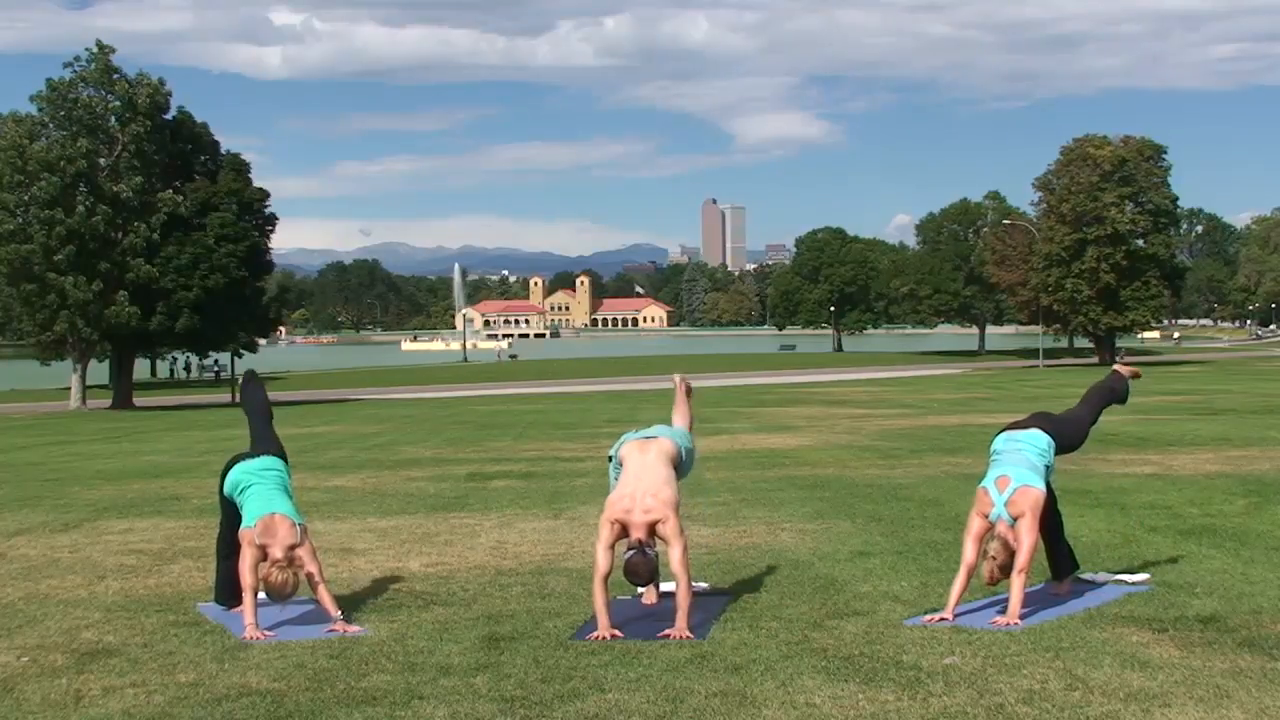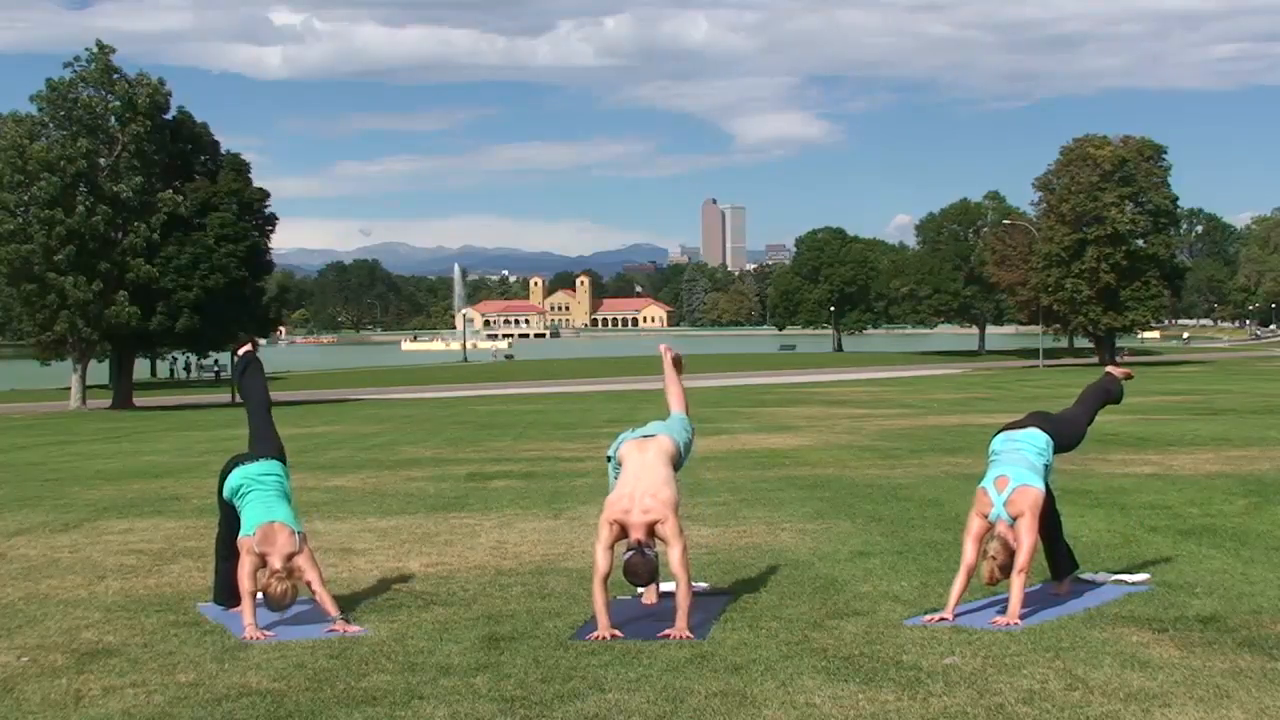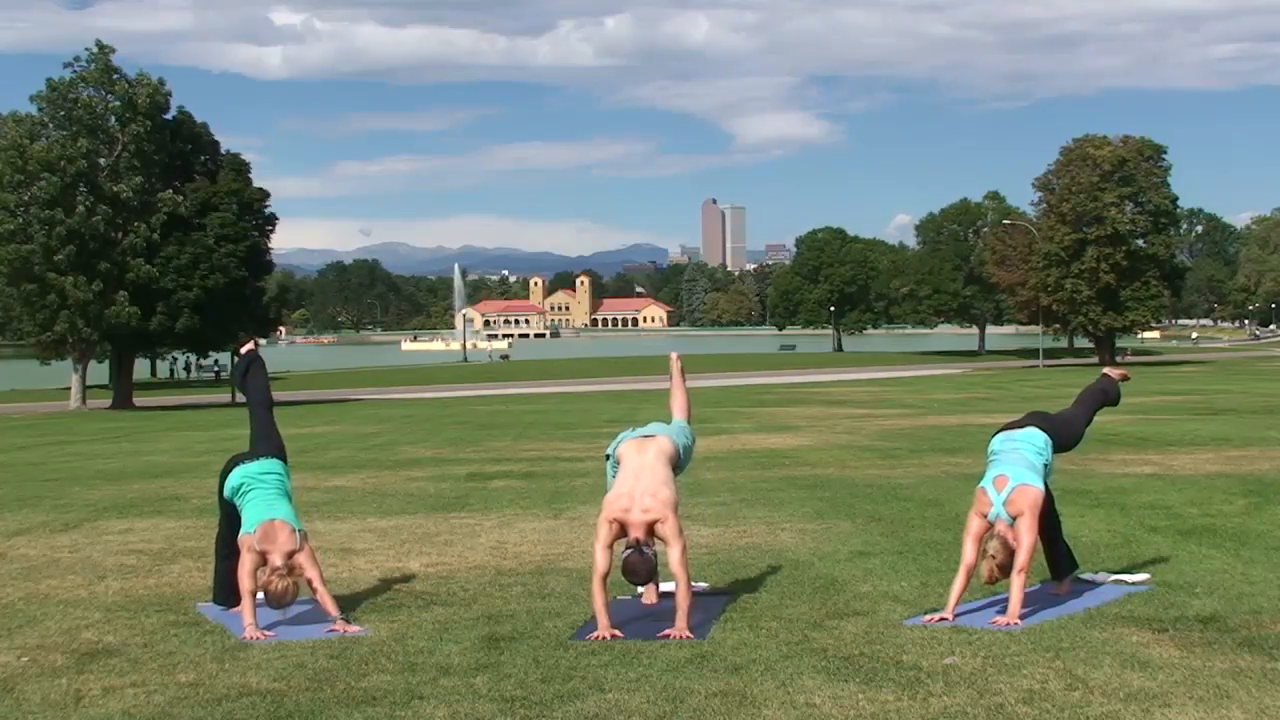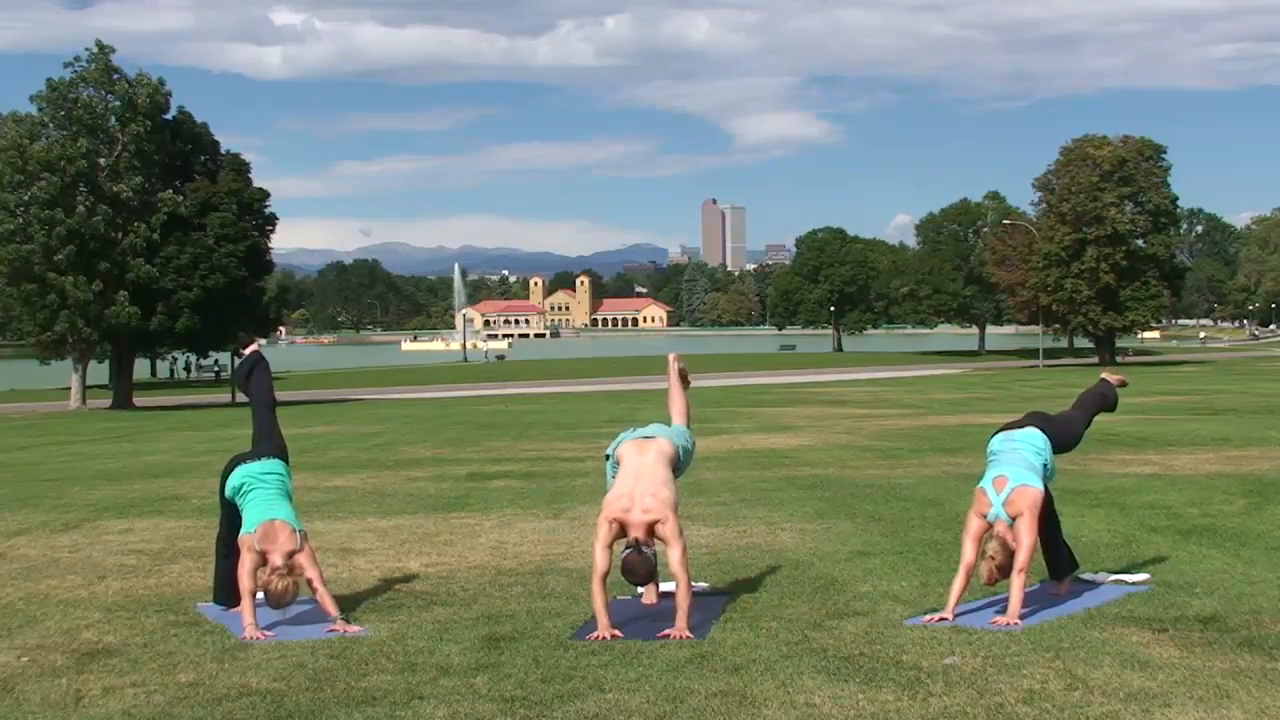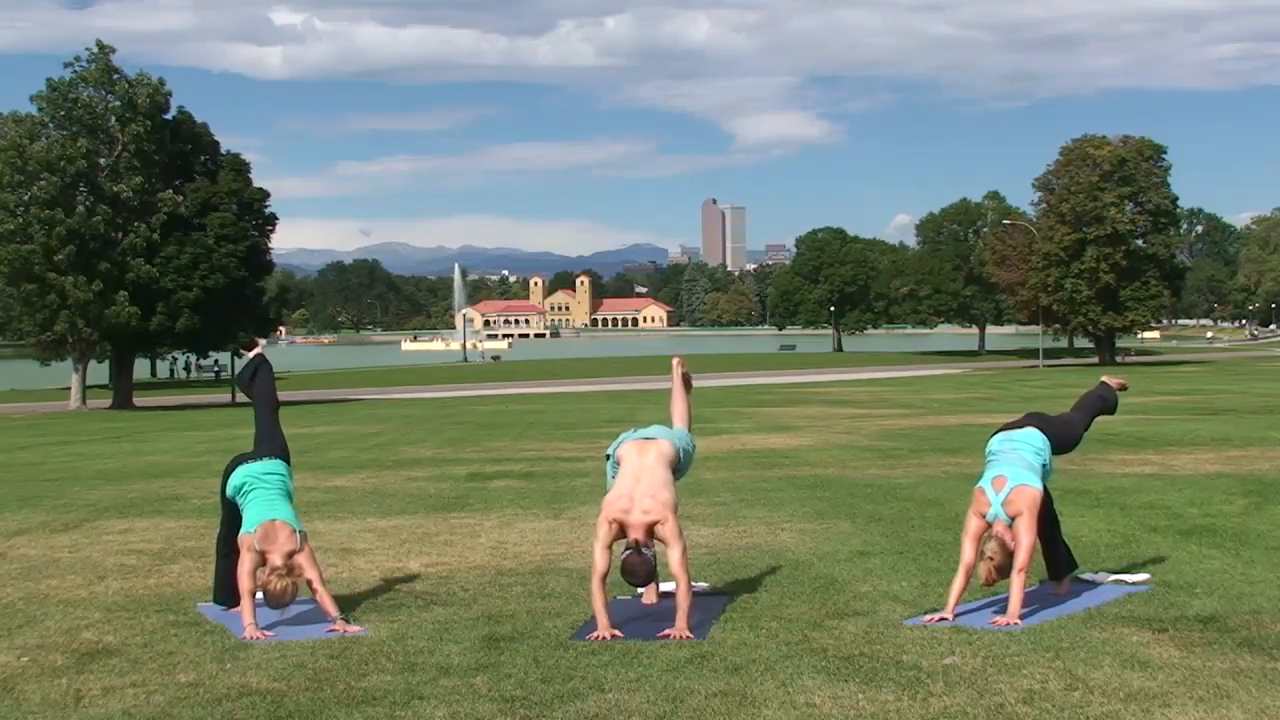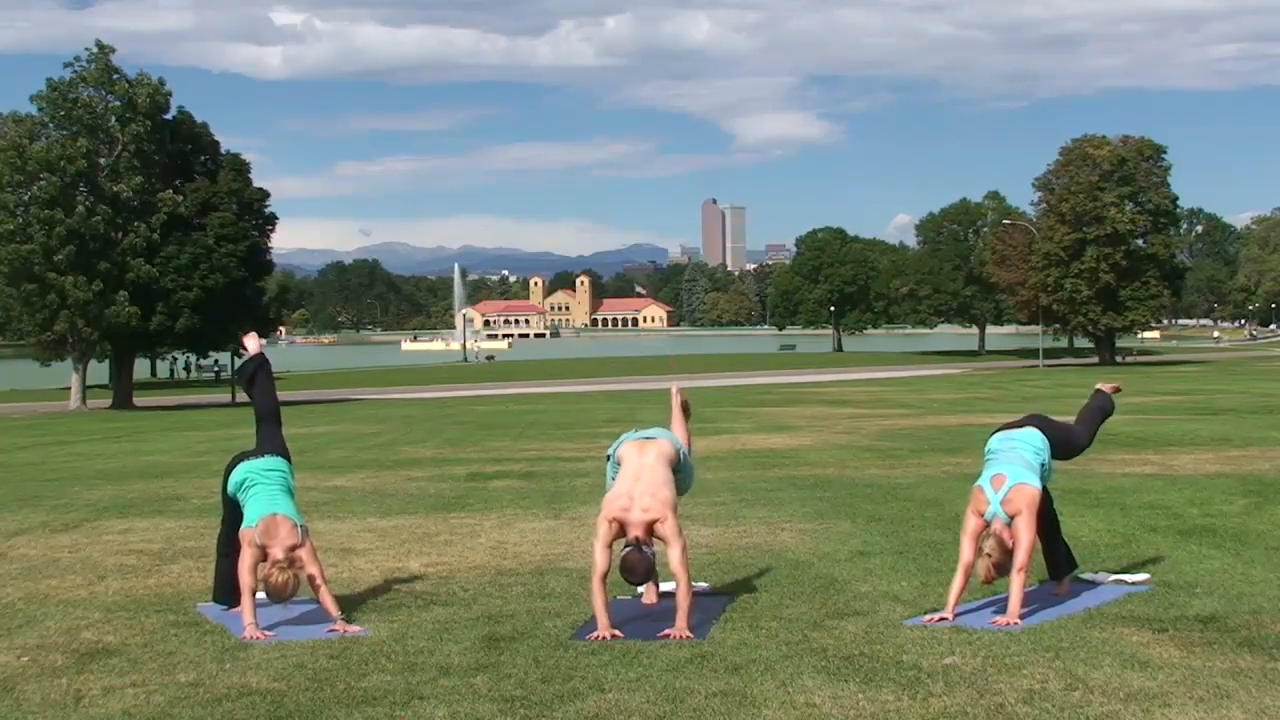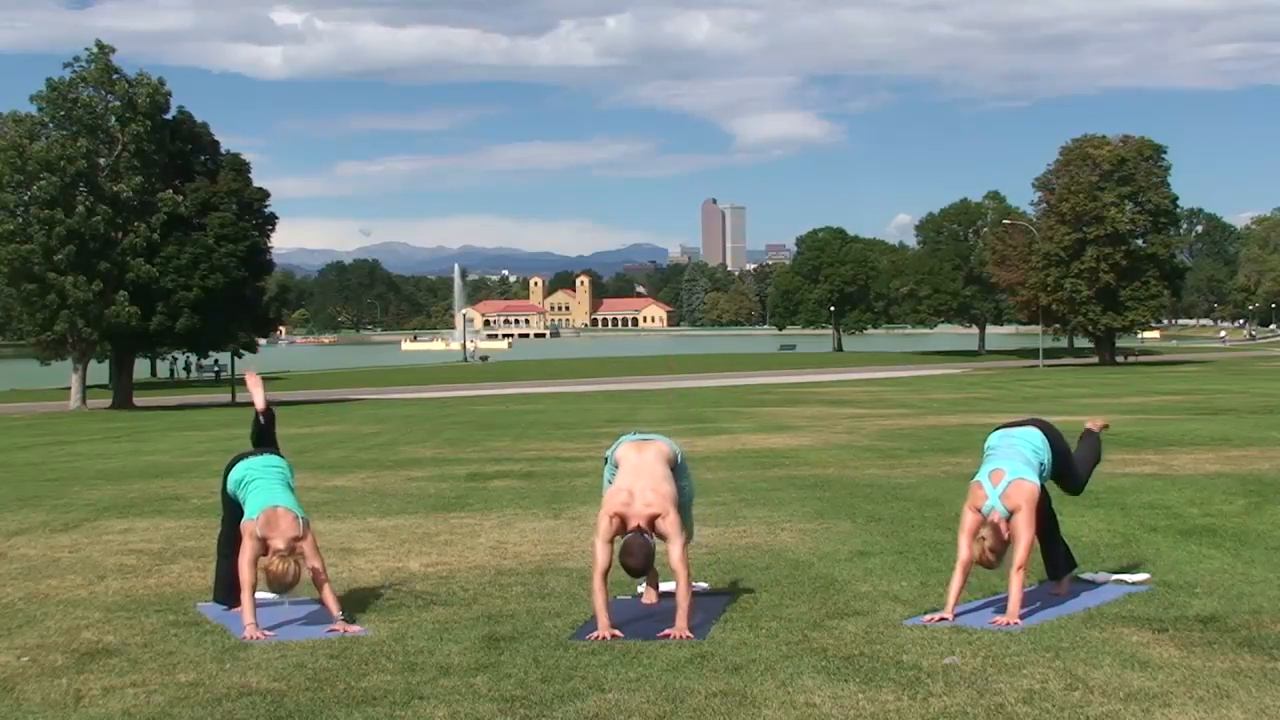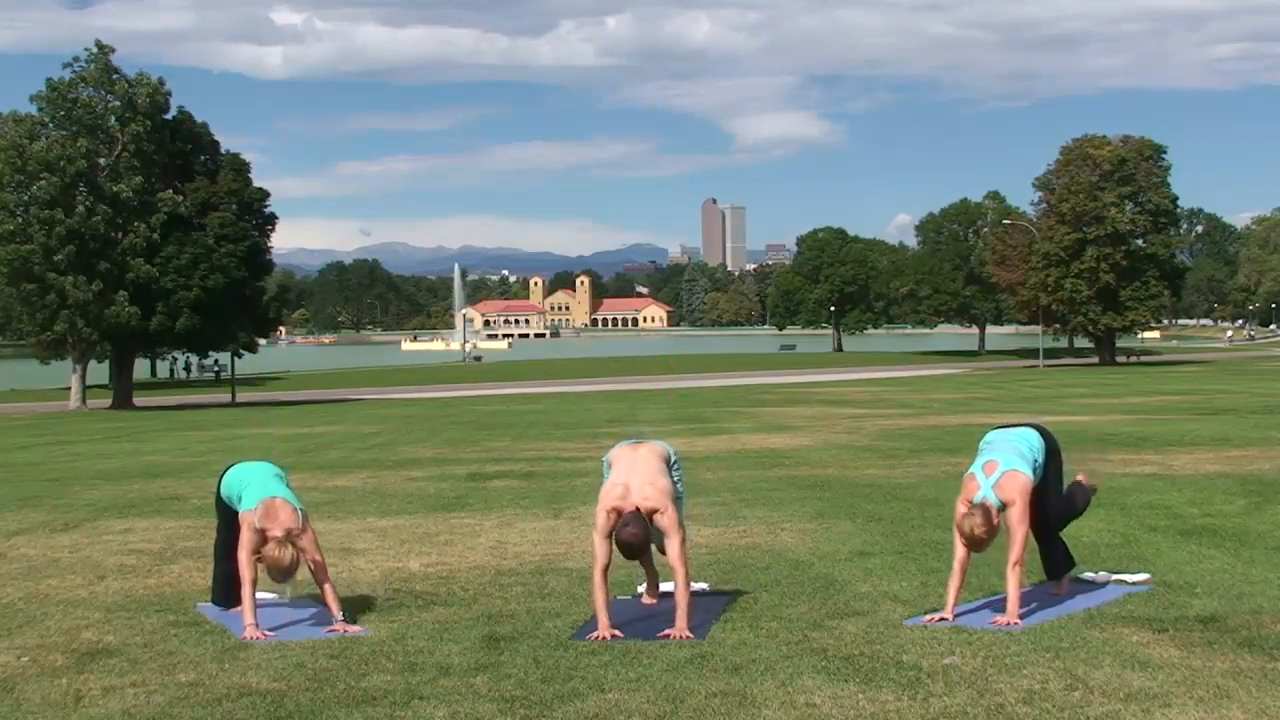
dt=0.4s
person 1, frame 1
left shoulder: (298, 541)
right shoulder: (252, 542)
left elbow: (318, 582)
right elbow: (248, 588)
left wrist: (339, 617)
right wrist: (250, 626)
left hip: (271, 464)
right hip: (238, 475)
left knee: (261, 420)
right knee: (230, 542)
left ankle: (250, 380)
right ankle: (227, 599)
person 1, frame 2
left shoulder: (296, 546)
right shoulder: (251, 548)
left elbow: (318, 586)
right elbow: (246, 591)
left wrist: (339, 618)
right wrist: (249, 626)
left hip: (270, 468)
right hip: (238, 476)
left knee: (260, 412)
right knee: (228, 542)
left ankle: (247, 357)
right ankle: (225, 599)
person 1, frame 3
left shoulder: (297, 544)
right shoulder: (251, 545)
left elbow: (318, 585)
right elbow: (247, 591)
left wrist: (339, 618)
right wrist: (250, 626)
left hip: (271, 466)
right hip: (237, 475)
left knee: (261, 409)
right knee: (228, 542)
left ankle: (250, 356)
right ankle: (225, 599)
person 1, frame 4
left shoulder: (297, 543)
right shoulder: (251, 544)
left elbow: (319, 585)
right elbow: (246, 591)
left wrist: (339, 619)
right wrist: (250, 626)
left hip: (272, 467)
right hip: (239, 475)
left knee: (264, 410)
right knee: (229, 541)
left ankle: (253, 358)
right ankle: (226, 600)
person 1, frame 5
left shoulder: (297, 543)
right shoulder: (250, 544)
left elbow: (318, 586)
right elbow: (250, 591)
left wrist: (339, 618)
right wrist: (250, 625)
left hip: (274, 466)
right hip: (240, 475)
left knee: (268, 413)
right knee: (229, 541)
left ankle: (256, 361)
right ankle: (226, 600)
person 1, frame 6
left shoulder: (299, 539)
right shoulder: (252, 540)
left elbow: (319, 582)
right elbow: (247, 588)
left wrist: (339, 618)
right wrist: (250, 626)
left hip: (276, 465)
right hip: (242, 473)
left knee: (269, 426)
right knee: (230, 540)
left ankle: (255, 357)
right ankle: (226, 600)
person 1, frame 7
left shoulder: (301, 533)
right shoulder: (254, 534)
left elbow: (321, 577)
right elbow: (247, 584)
left wrist: (339, 617)
right wrist: (250, 626)
left hip: (274, 465)
right hip: (239, 472)
right knee: (231, 542)
left ankle: (261, 409)
right ankle: (227, 600)
person 1, frame 8
left shoulder: (300, 527)
right shoulder: (251, 523)
left elbow: (322, 576)
right elbow: (247, 580)
left wrist: (340, 618)
right wrist: (250, 626)
right hip: (233, 479)
right knee: (229, 547)
right ankle: (226, 600)
person 2, frame 1
left shoulder: (665, 517)
right shoulder: (612, 519)
left elbow: (682, 576)
right elbow: (600, 577)
left wrist: (682, 625)
right wrist: (603, 625)
left hip: (667, 443)
right hip: (627, 446)
left knee: (682, 432)
left ankle: (681, 389)
right ankle: (650, 584)
person 2, frame 2
left shoulder: (665, 519)
right shoulder: (612, 520)
left elbow: (682, 577)
right elbow: (599, 577)
left wrist: (682, 624)
right wrist: (603, 625)
left hip: (666, 441)
right hip: (626, 447)
left knee: (679, 419)
left ankle: (667, 358)
right ankle: (651, 584)
person 2, frame 3
left shoulder: (664, 518)
right shoulder: (610, 520)
left elbow: (682, 577)
right elbow: (598, 577)
left wrist: (681, 624)
right wrist: (603, 625)
left hip: (666, 443)
right hip: (624, 447)
left knee: (680, 426)
left ankle: (675, 366)
right ankle: (650, 584)
person 2, frame 4
left shoulder: (664, 518)
right shoulder: (610, 519)
left elbow: (682, 577)
right elbow: (598, 577)
left wrist: (681, 625)
right wrist: (603, 625)
left hip: (666, 444)
right hip: (624, 447)
left knee: (681, 430)
left ankle: (673, 368)
right ankle: (651, 584)
person 2, frame 5
left shoulder: (664, 519)
right shoulder: (610, 520)
left elbow: (682, 577)
right elbow: (598, 577)
left wrist: (681, 625)
right wrist: (603, 625)
left hip: (667, 445)
right hip: (624, 448)
left knee: (683, 434)
left ankle: (677, 372)
right ankle: (651, 584)
person 2, frame 6
left shoulder: (664, 518)
right shoulder: (609, 519)
left elbow: (682, 577)
right elbow: (598, 577)
left wrist: (681, 625)
right wrist: (603, 625)
left hip: (667, 444)
right hip: (625, 447)
left ankle: (676, 400)
right ankle: (651, 581)
person 2, frame 7
left shoulder: (665, 514)
right shoulder: (610, 515)
left elbow: (681, 573)
right elbow: (599, 574)
left wrist: (681, 625)
right wrist: (603, 625)
left hip: (667, 451)
right hip: (621, 451)
left knee: (682, 536)
right ankle: (651, 578)
person 2, frame 8
left shoulder: (662, 507)
right shoulder: (607, 509)
left elbow: (679, 568)
right elbow: (599, 570)
left wrist: (681, 624)
right wrist: (603, 625)
left hip: (663, 455)
left knee: (666, 543)
right knee: (633, 542)
right ankle: (651, 578)
person 3, frame 1
left shoulder: (1025, 508)
right shoulder: (981, 511)
left elbow: (1021, 569)
right elbow: (966, 566)
left wrist: (1013, 614)
right wrist: (948, 609)
left hip: (1044, 437)
right hip: (1007, 440)
left knee: (1085, 412)
right knee: (1047, 519)
left ankle: (1118, 376)
right ankle: (1063, 575)
person 3, frame 2
left shoulder: (1024, 508)
right shoulder: (981, 511)
left elbow: (1020, 569)
right elbow: (965, 566)
left wrist: (1012, 614)
right wrist: (948, 610)
left hip: (1043, 436)
right hip: (1006, 440)
left knee: (1081, 413)
right knee: (1045, 518)
left ankle: (1112, 377)
right ankle: (1063, 574)
person 3, frame 3
left shoulder: (1024, 507)
right shoulder: (980, 511)
left elbow: (1020, 569)
right elbow: (966, 566)
left wrist: (1012, 614)
right wrist: (948, 610)
left hip: (1042, 435)
right hip: (1005, 439)
left knee: (1080, 413)
right knee: (1045, 518)
left ankle: (1109, 379)
right ankle: (1063, 574)
person 3, frame 4
left shoulder: (1024, 507)
right shoulder: (980, 511)
left elbow: (1020, 569)
right elbow: (965, 566)
left wrist: (1013, 614)
right wrist: (948, 610)
left hip: (1040, 436)
right hip: (1004, 440)
left knee: (1079, 415)
right knee: (1044, 517)
left ankle: (1107, 384)
right ankle: (1063, 573)
person 3, frame 5
left shoulder: (1023, 506)
right shoulder: (979, 510)
left elbow: (1020, 569)
right elbow: (965, 565)
left wrist: (1012, 614)
right wrist: (949, 610)
left hip: (1039, 437)
right hip: (1003, 440)
left knee: (1080, 417)
right knee: (1043, 519)
left ankle: (1107, 388)
right ankle: (1062, 573)
person 3, frame 6
left shoulder: (1022, 506)
right shoulder: (977, 510)
left elbow: (1020, 568)
right elbow: (964, 564)
left wrist: (1013, 614)
right wrist: (948, 609)
left hip: (1039, 437)
right hip: (1002, 440)
left knee: (1081, 436)
right knee: (1044, 518)
left ankle: (1102, 394)
right ankle: (1062, 574)
person 3, frame 7
left shoulder: (1020, 500)
right shoulder: (974, 504)
left elbow: (1019, 565)
right elbow: (962, 561)
left wrist: (1012, 614)
right wrist: (948, 609)
left hip: (1041, 439)
left knee: (1074, 484)
right knee: (1043, 518)
left ankle: (1091, 434)
right ankle: (1062, 573)
person 3, frame 8
left shoulder: (1013, 494)
right shoulder: (966, 499)
left elbow: (1014, 561)
right elbow: (959, 559)
left wrist: (1012, 613)
right wrist: (948, 609)
left hip: (1038, 443)
left knee: (1051, 522)
right knee: (1040, 524)
left ankle: (1080, 489)
right ankle: (1061, 573)
